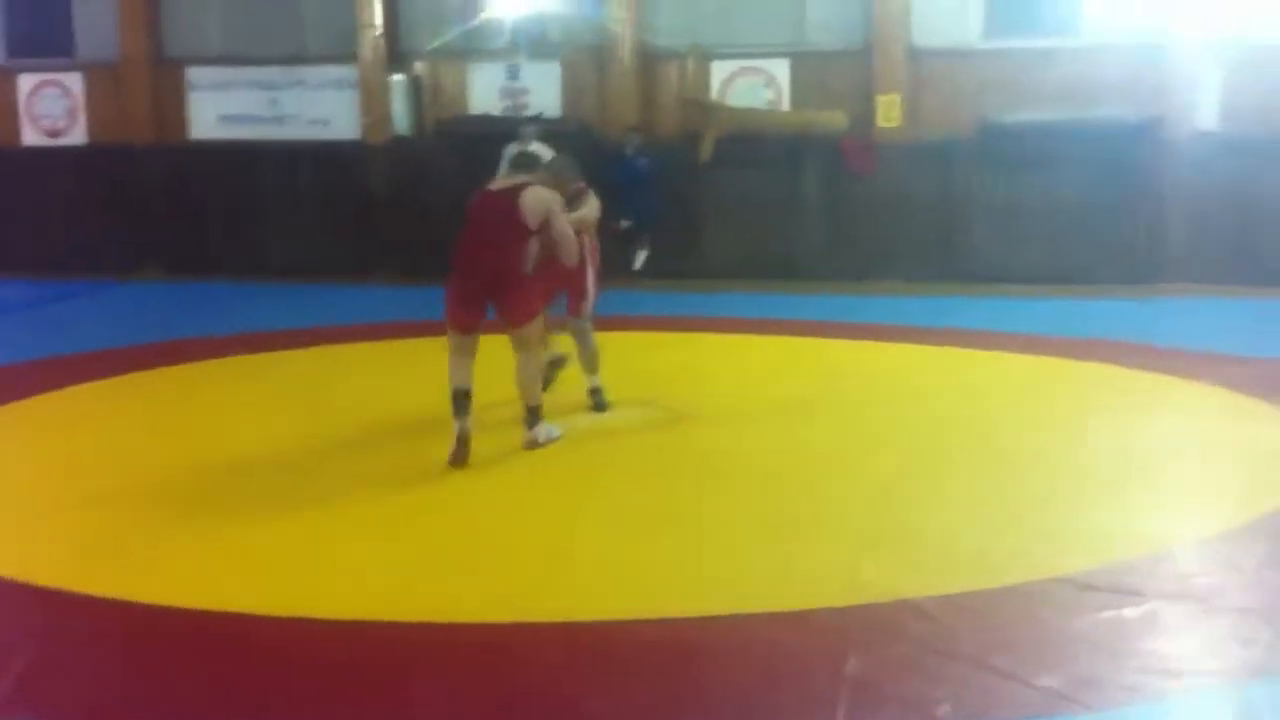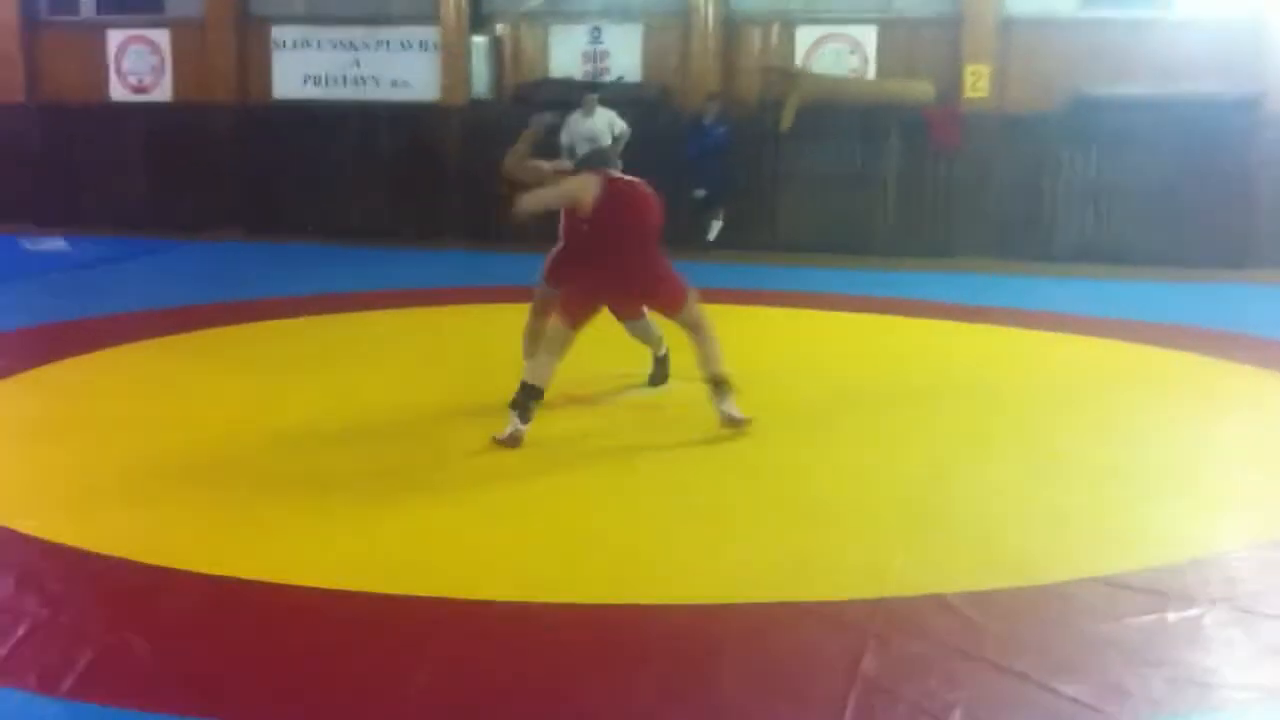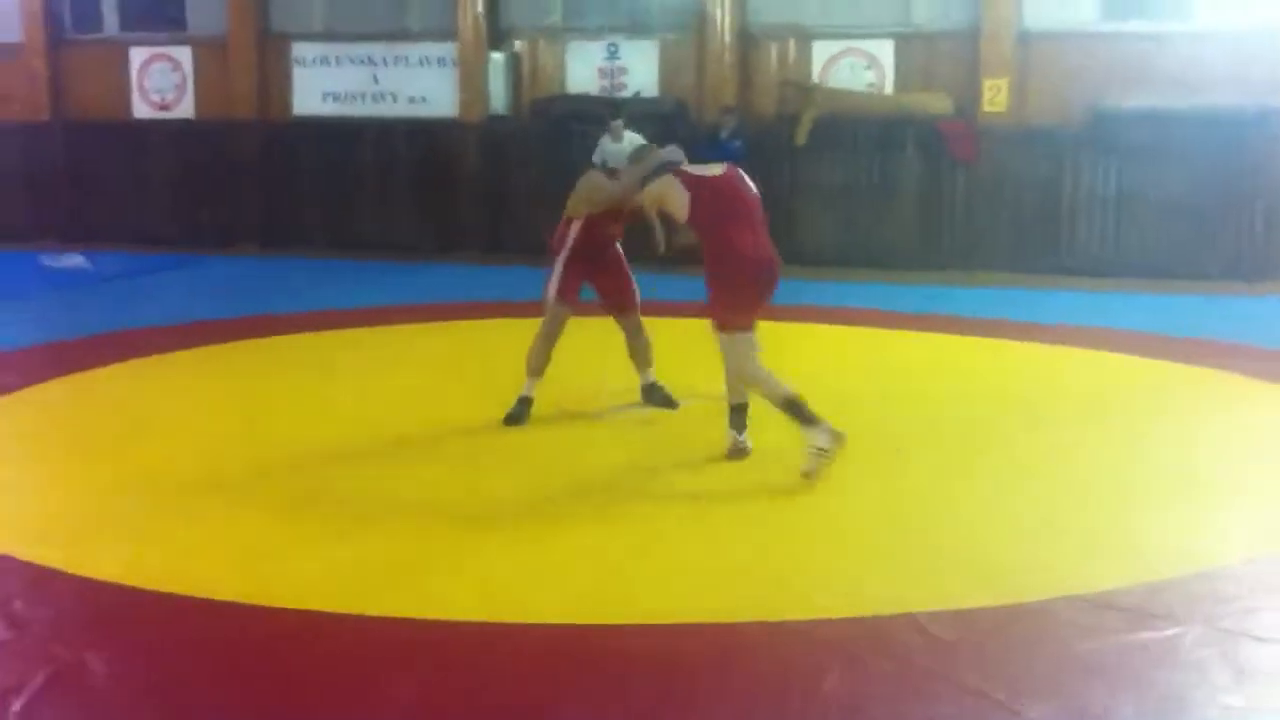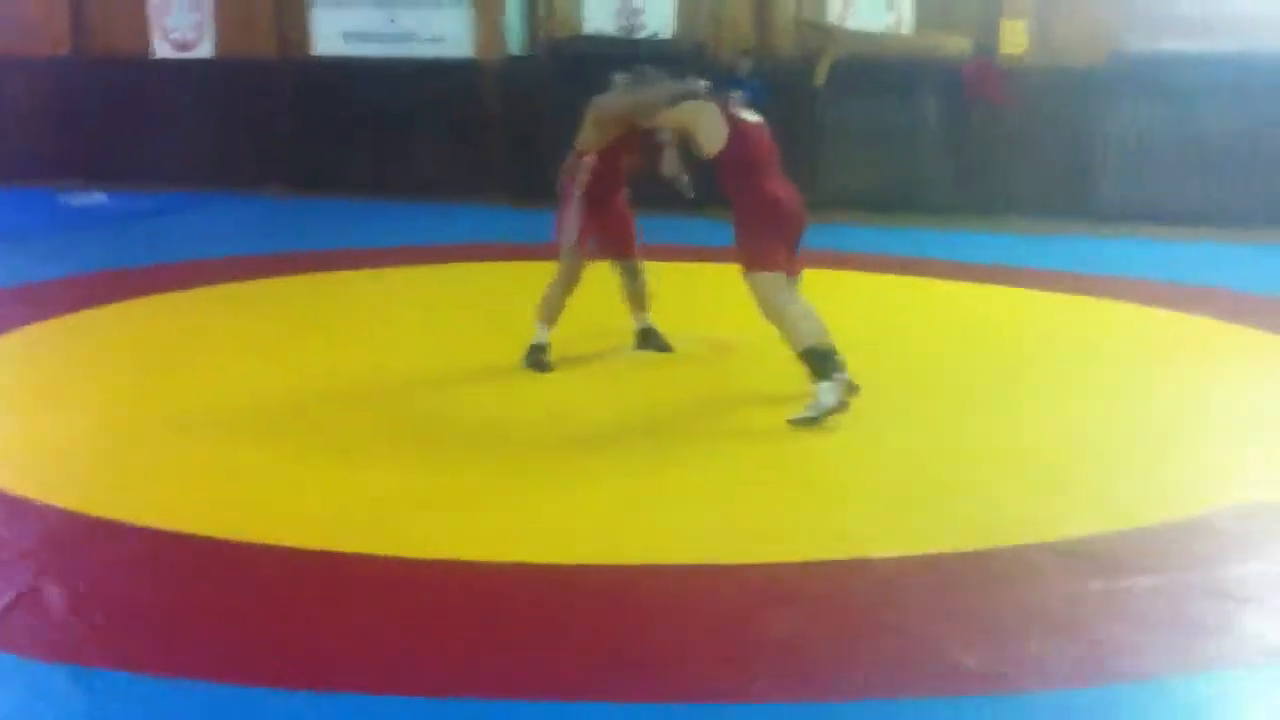
dt=0.4s
person 1, frame 1
left shoulder: (481, 195)
right shoulder: (546, 197)
right elbow: (570, 258)
right wrist: (543, 232)
left hip: (466, 270)
right hip: (507, 272)
left knee: (461, 352)
right knee: (529, 346)
left ankle: (462, 424)
right ankle: (535, 427)
person 1, frame 2
left shoulder: (584, 183)
right shoulder: (646, 193)
left elbow: (525, 205)
left hip: (599, 270)
right hip: (648, 268)
left knee: (552, 344)
right knee: (700, 325)
left ankle: (518, 423)
right ankle: (726, 405)
person 1, frame 3
left shoulder: (664, 185)
right shoulder: (734, 173)
left elbow: (641, 204)
left hip: (732, 271)
right hip: (762, 263)
left knee: (745, 369)
left ankle: (819, 433)
right ankle: (738, 436)
person 1, frame 4
left shoulder: (699, 111)
right shoulder: (752, 117)
left elbow: (650, 119)
left hip: (759, 214)
right hip: (787, 204)
left knee: (777, 305)
right knee: (789, 298)
left ankle: (826, 388)
right ankle: (836, 371)
person 2, frame 1
left shoulder: (587, 200)
left elbow: (581, 219)
left hip: (579, 263)
right hip: (551, 259)
left knee: (579, 327)
left ankle: (595, 387)
right ankle: (554, 357)
person 2, frame 2
right shoulder: (562, 174)
right elbow: (513, 167)
right wrist: (533, 131)
right hip: (571, 249)
left knee: (633, 322)
right knee: (540, 307)
left ankle: (660, 353)
person 2, frame 3
left shoulder: (631, 191)
right shoulder: (596, 183)
right elbow: (616, 193)
left hip: (606, 252)
right hip: (572, 253)
left knee: (633, 321)
right knee: (552, 324)
left ankle: (650, 387)
right ankle: (525, 398)
person 2, frame 4
right shoulder: (607, 109)
right elbow: (635, 103)
right wrist: (671, 89)
left hip: (611, 193)
right hip: (582, 192)
left knee: (631, 265)
right knee: (570, 269)
left ankle: (645, 330)
right ankle: (538, 345)
